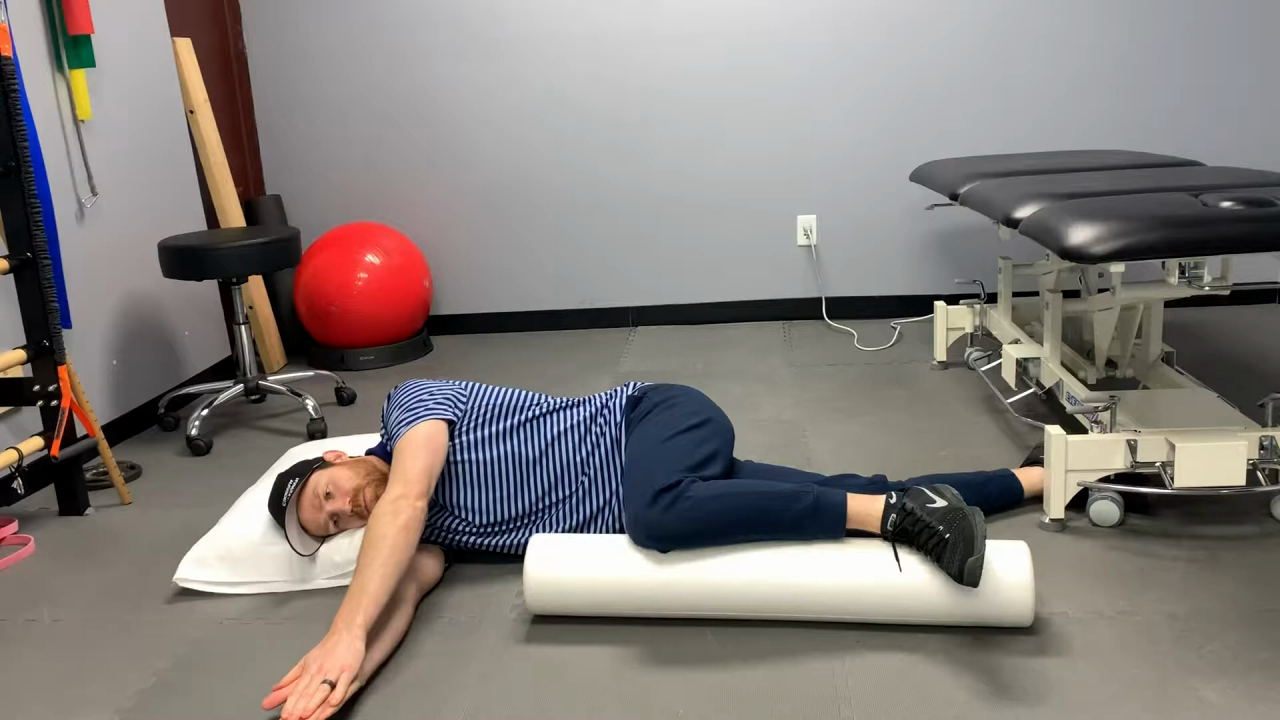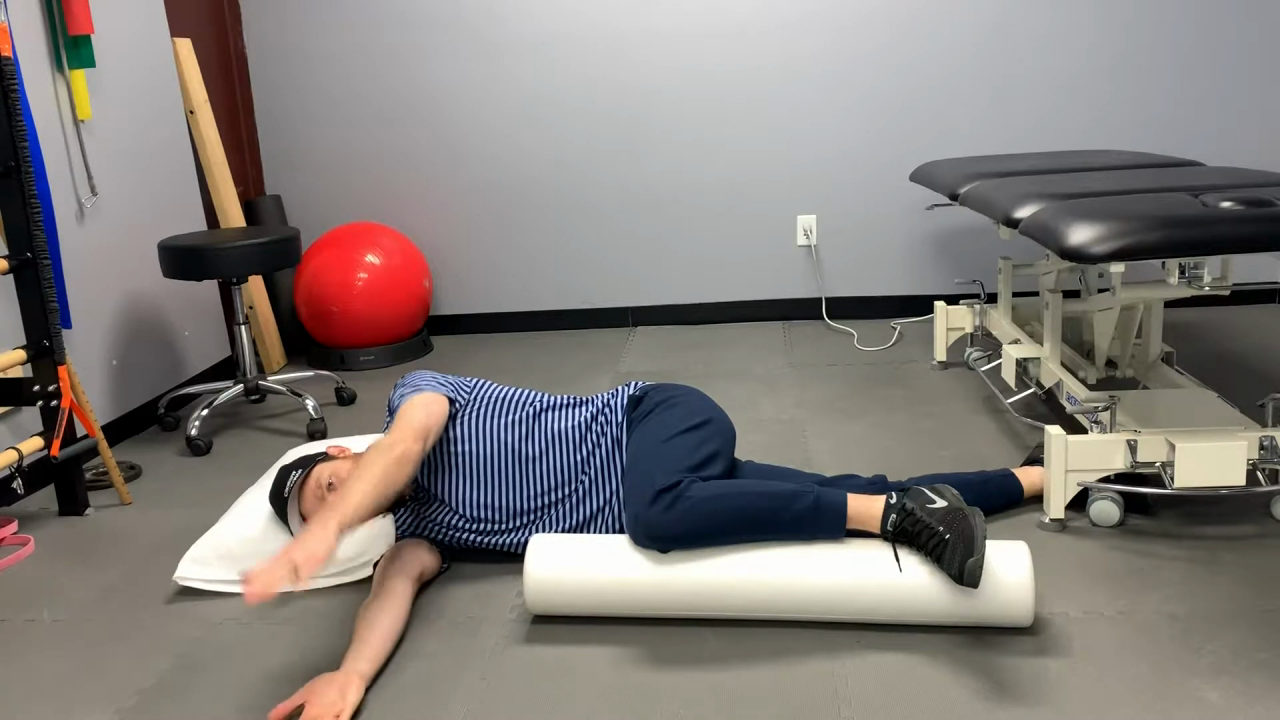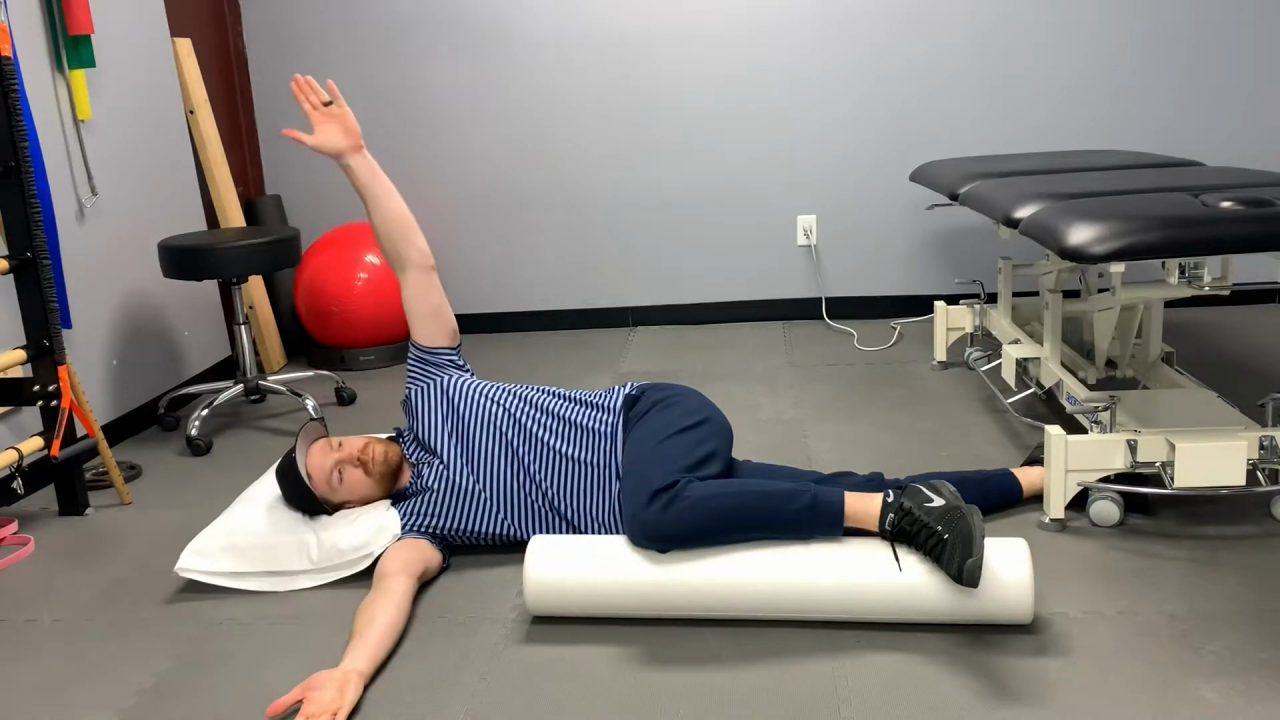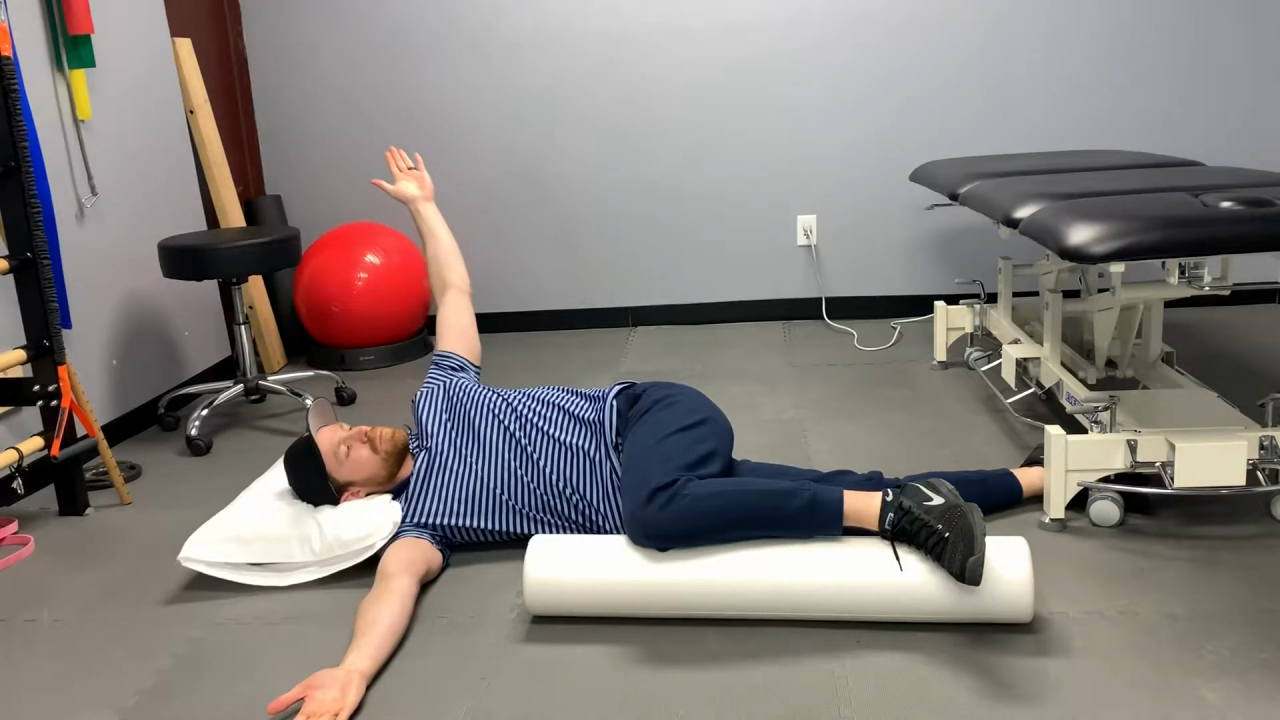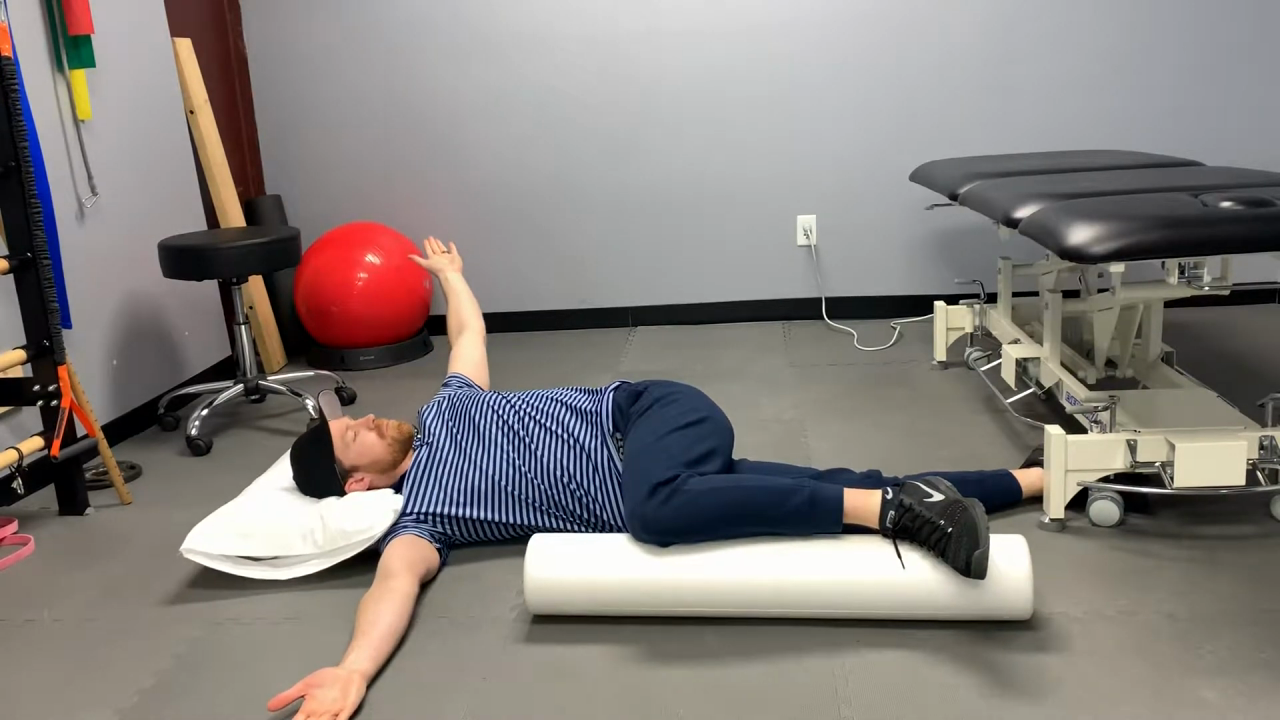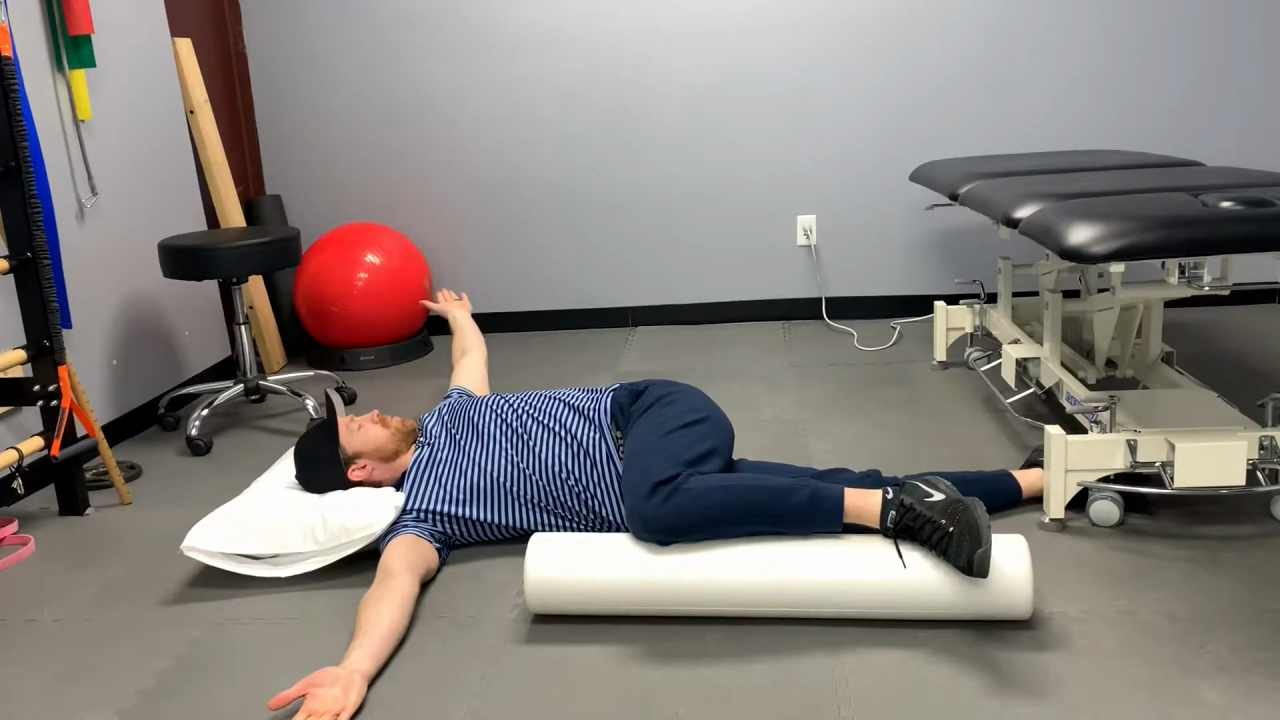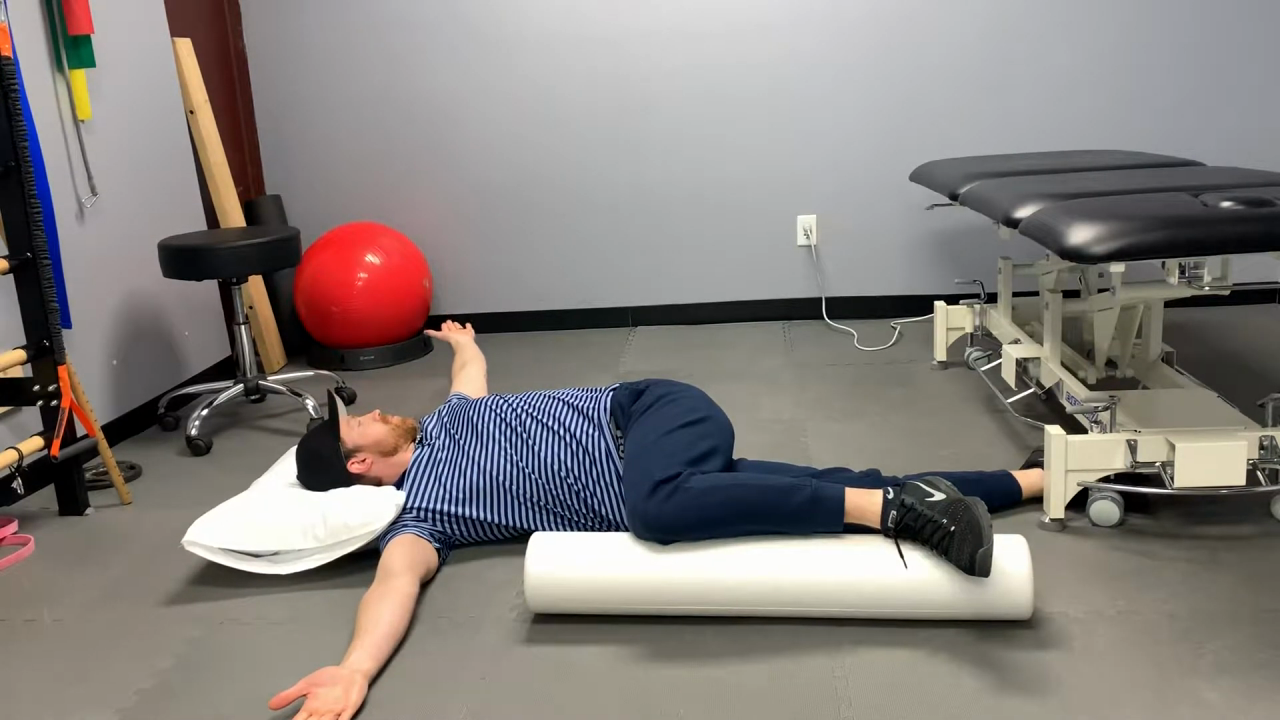
dt=0.7s
person 1, frame 1
left shoulder: (410, 403)
right shoulder: (432, 532)
left elbow: (405, 498)
right elbow: (404, 589)
left wrist: (343, 632)
left hip: (656, 419)
right hip: (658, 501)
left knee: (660, 512)
right knee: (850, 501)
left ankle: (897, 509)
right ankle: (1039, 475)
person 1, frame 2
left shoulder: (418, 407)
right shoulder: (423, 526)
left elbow: (403, 449)
right elbow: (396, 580)
left wrist: (318, 532)
left hip: (654, 420)
right hip: (646, 509)
left knee: (662, 510)
right knee: (845, 501)
left ankle: (897, 510)
right ankle: (1039, 474)
person 1, frame 3
left shoulder: (429, 392)
right shoulder: (423, 517)
left elbow: (415, 266)
right elbow: (394, 582)
left wrist: (355, 155)
left hip: (658, 418)
right hip: (652, 505)
left knee: (655, 513)
right knee: (844, 502)
left ankle: (897, 508)
right ankle: (1039, 477)
person 1, frame 4
left shoulder: (438, 396)
right shoulder: (420, 519)
left elbow: (455, 295)
right elbow: (397, 581)
left wrist: (422, 206)
left hip: (654, 414)
right hip: (643, 501)
left knee: (657, 509)
right knee: (840, 492)
left ankle: (896, 509)
right ankle: (1041, 478)
person 1, frame 5
left shoulder: (444, 409)
right shoulder: (418, 517)
left elbow: (470, 333)
right elbow: (396, 580)
left hip: (651, 412)
right hip: (635, 497)
left knee: (657, 505)
left ankle: (894, 507)
person 1, frame 6
left shoulder: (447, 415)
right shoulder: (418, 516)
left elbow: (473, 353)
right elbow: (397, 581)
left hip: (651, 411)
right hip: (637, 494)
left knee: (658, 503)
left ankle: (895, 507)
person 1, frame 7
left shoulder: (445, 418)
right shoulder: (417, 517)
left elbow: (474, 365)
right elbow: (397, 581)
left hip: (653, 410)
right hip: (644, 495)
left knee: (658, 504)
right knee: (797, 497)
left ankle: (896, 504)
